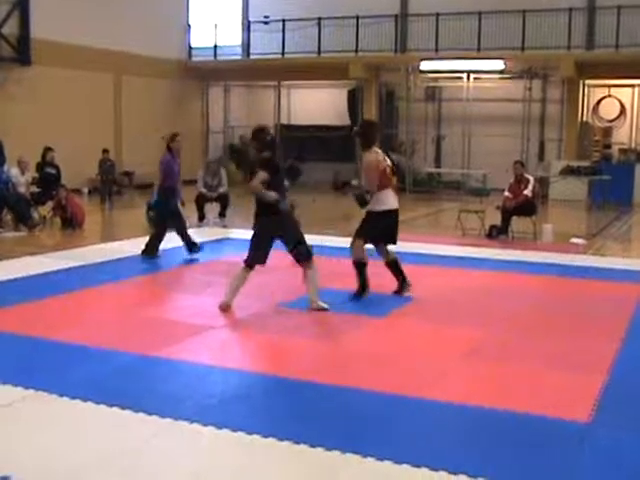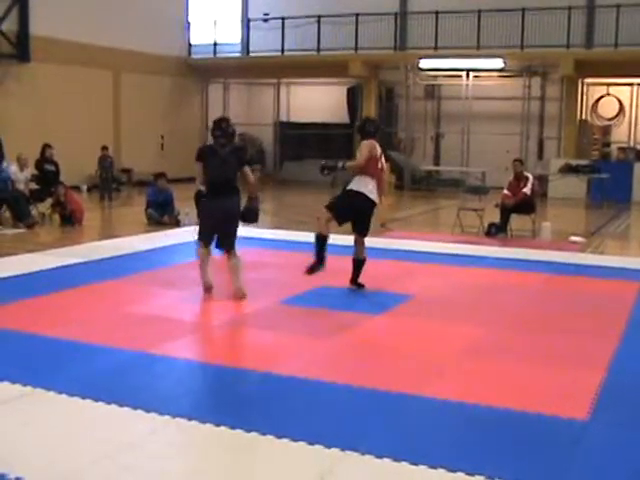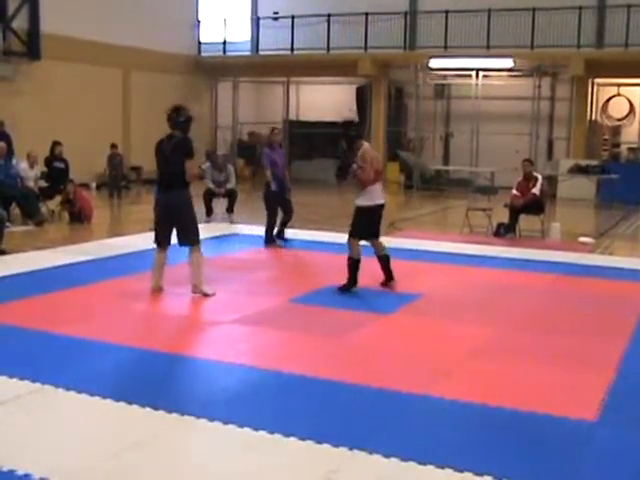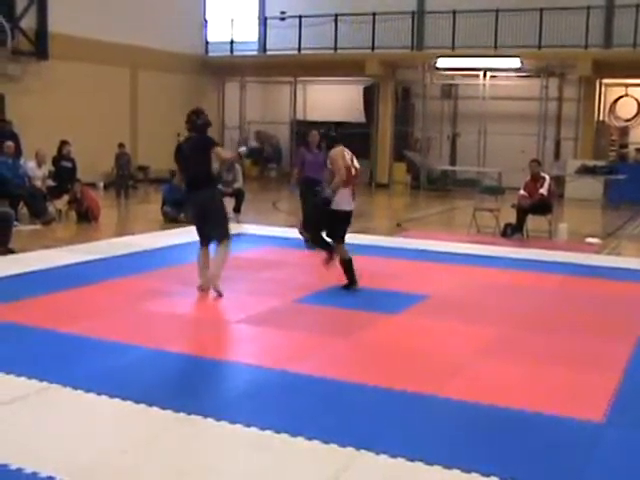
dt=0.7s
person 1, frame 1
left shoulder: (256, 165)
right shoulder: (271, 163)
right elbow: (254, 185)
right wrist: (275, 198)
left hip: (262, 220)
right hip: (281, 218)
left knee: (249, 265)
right knee: (307, 262)
left ankle: (227, 300)
right ankle: (315, 301)
person 1, frame 2
left shoulder: (204, 151)
right shoulder: (238, 152)
left elbow: (201, 181)
right elbow: (251, 180)
right wrist: (253, 200)
left hip: (211, 202)
right hip: (232, 202)
left knee: (204, 244)
right knee: (229, 249)
left ankle: (206, 281)
right ankle: (238, 288)
person 1, frame 3
left shoulder: (160, 144)
right shoulder: (185, 144)
right elbow: (190, 175)
left hip: (162, 197)
right hip: (180, 197)
left knee: (162, 244)
right knee: (193, 243)
left ankle: (156, 284)
right ankle: (197, 285)
person 1, frame 4
left shoulder: (179, 148)
right shoulder: (205, 141)
right elbow: (225, 157)
left hip: (193, 197)
right hip: (210, 194)
left knee: (204, 243)
right knee: (223, 239)
left ankle: (204, 282)
right ankle: (213, 280)
person 2, frame 1
left shoulder: (370, 158)
right shoulder: (380, 155)
left elbow: (372, 187)
left hip: (380, 209)
right hip: (390, 207)
left knee: (356, 244)
right knee: (381, 247)
left ankle: (362, 285)
right ankle: (403, 282)
person 2, frame 2
left shoulder: (367, 144)
right shoulder: (381, 156)
left elbow: (359, 163)
right elbow: (383, 184)
left wrist: (338, 166)
left hip: (357, 191)
right hip: (371, 198)
left knee: (324, 218)
right knee: (360, 241)
left ankle: (319, 259)
right ankle: (355, 280)
person 2, frame 3
left shoulder: (364, 151)
right shoulder: (363, 150)
left elbow: (368, 176)
left wrist: (353, 170)
left hip: (369, 201)
right hip: (373, 200)
left knee: (354, 240)
right knee: (374, 240)
left ankle: (351, 281)
right ankle: (389, 278)
person 2, frame 4
left shoulder: (335, 153)
right shoulder: (349, 155)
left elbow: (340, 177)
left wrist: (328, 192)
left hip: (335, 203)
right hip: (346, 205)
left knee: (311, 231)
right knee: (338, 243)
left ankle: (330, 250)
right ankle: (351, 280)
